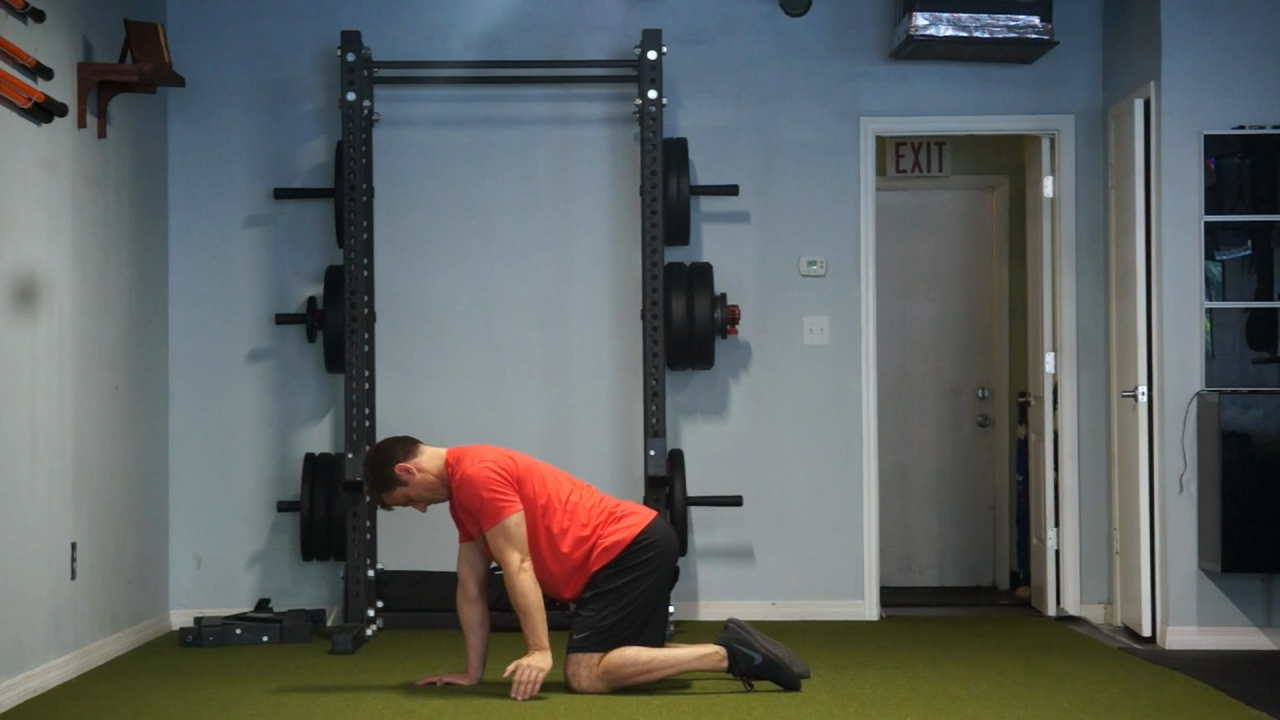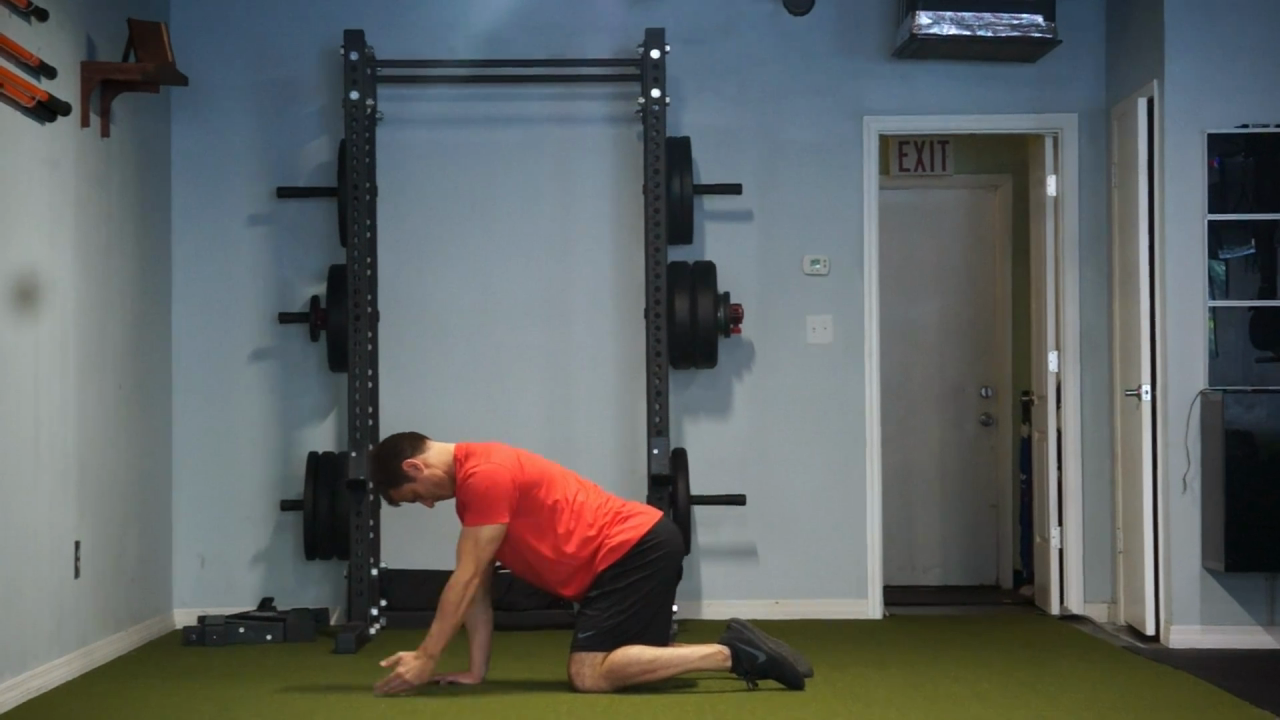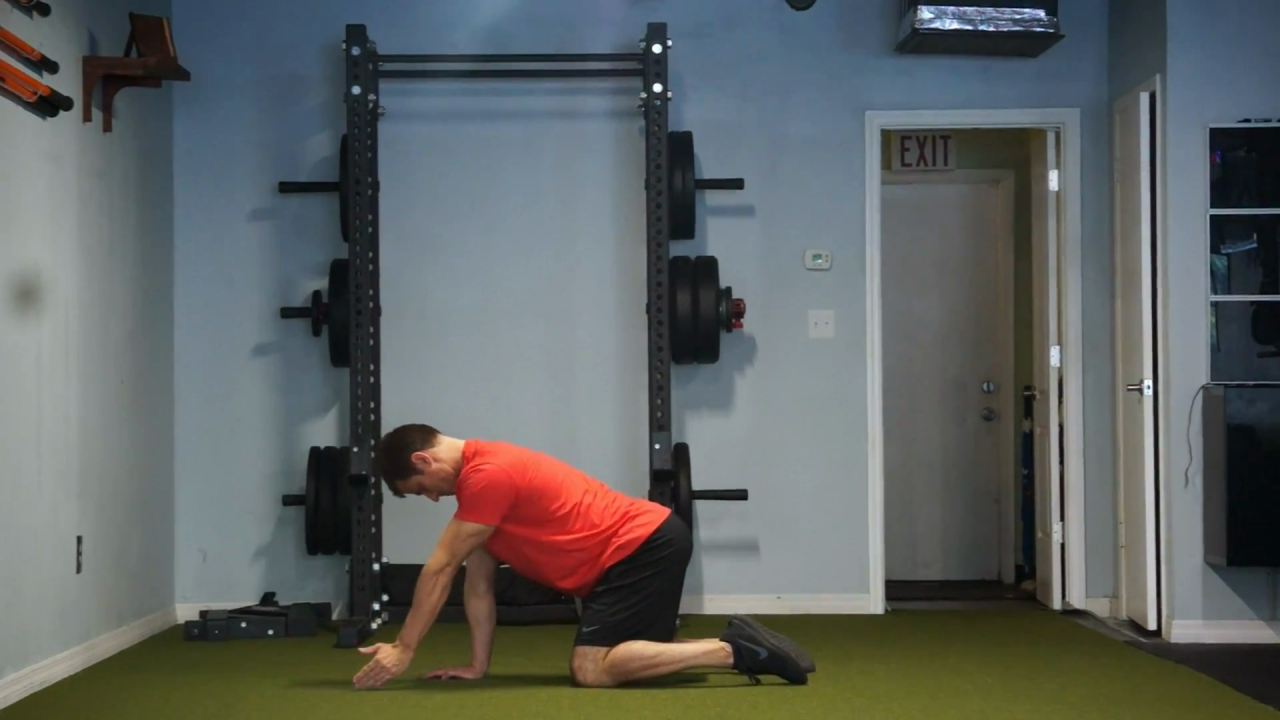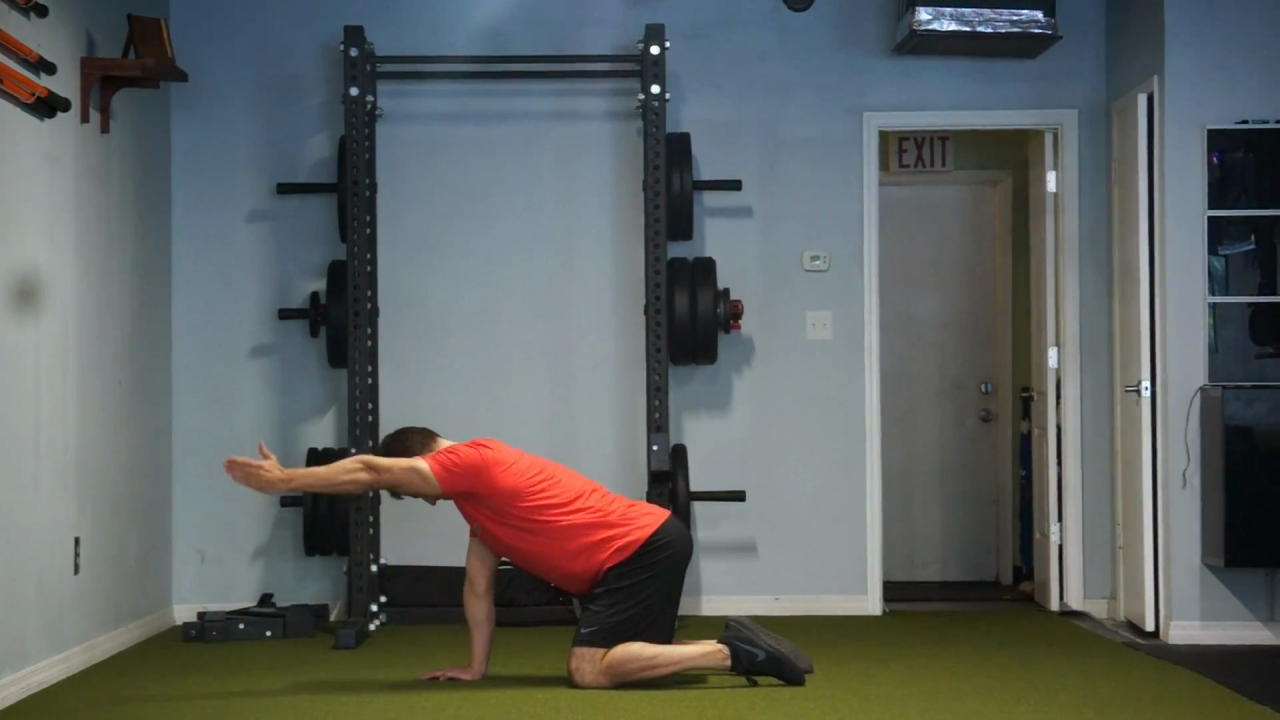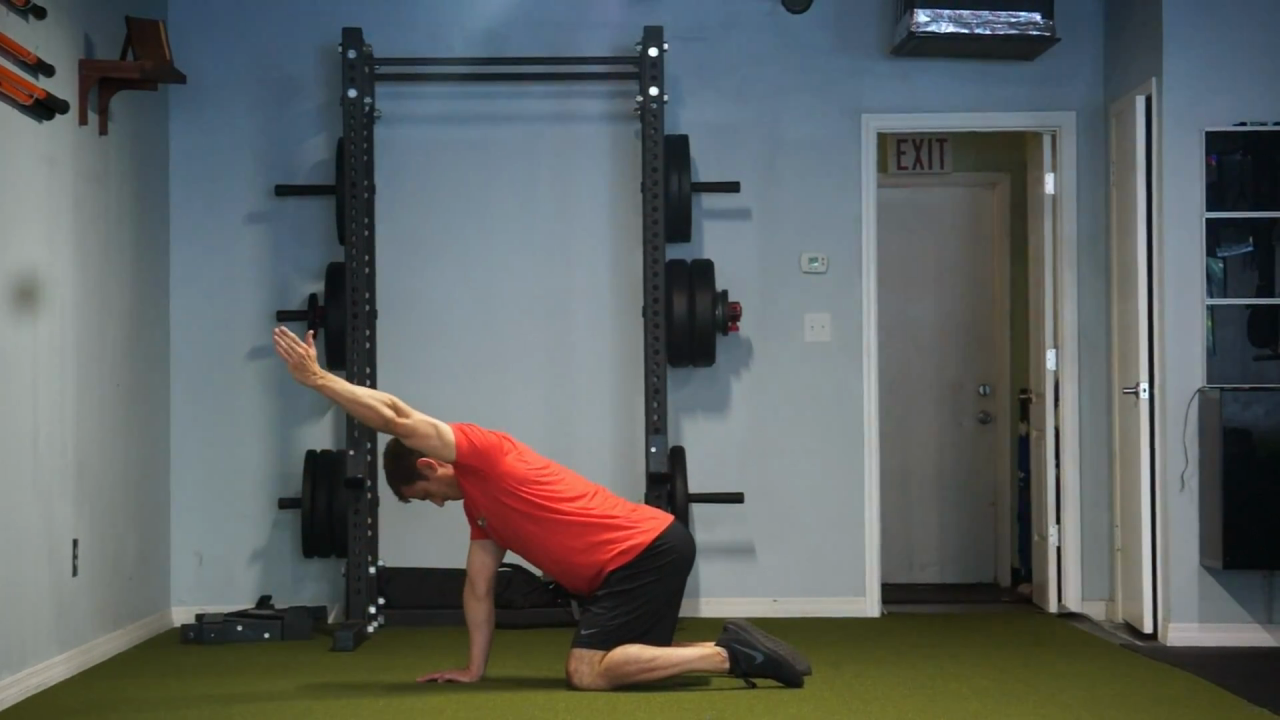
dt=1s
person 1, frame 1
left shoulder: (476, 475)
right shoulder: (461, 492)
left elbow: (518, 565)
right elbow: (470, 587)
left wrist: (539, 652)
right wrist: (472, 671)
left hip: (629, 546)
right hip: (639, 542)
left knee: (586, 673)
right knee: (620, 658)
left ankle: (728, 654)
right ankle: (731, 648)
person 1, frame 2
left shoulder: (483, 475)
right shoulder: (471, 483)
left elbow: (466, 579)
right elbow: (477, 586)
left wrist: (425, 657)
right wrist: (475, 670)
left hip: (635, 547)
right hip: (646, 544)
left knee: (589, 674)
right knee: (620, 659)
left ankle: (731, 653)
right ankle: (734, 649)
person 1, frame 3
left shoulder: (487, 475)
right shoulder: (488, 473)
left elbow: (442, 567)
right elbow: (478, 582)
left wrist: (403, 649)
right wrist: (477, 664)
left hip: (645, 546)
right hip: (652, 542)
left knee: (592, 667)
right knee: (621, 653)
left ankle: (733, 650)
right ankle: (738, 645)
person 1, frame 4
left shoulder: (474, 462)
right shoulder: (475, 492)
left elbow: (370, 471)
right elbow: (478, 587)
left wrist: (282, 479)
right wrist: (475, 666)
left hip: (645, 548)
right hip: (648, 546)
left knee: (588, 669)
right knee: (610, 660)
left ankle: (732, 652)
right ankle: (736, 646)
person 1, frame 5
left shoulder: (484, 451)
right shoulder: (479, 503)
left elbow: (393, 415)
right elbow: (478, 588)
left wrist: (317, 378)
right wrist: (473, 668)
left hip: (648, 549)
right hip: (647, 552)
left knee: (587, 672)
right knee: (615, 659)
left ankle: (730, 655)
right ankle: (733, 648)
